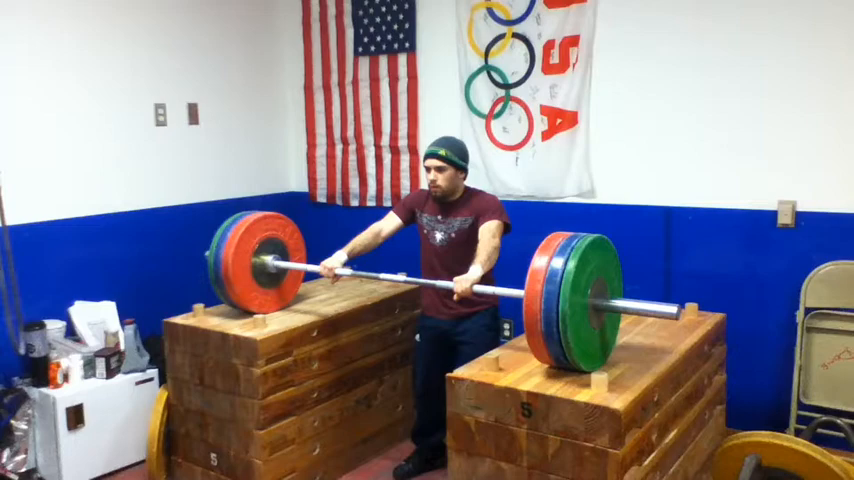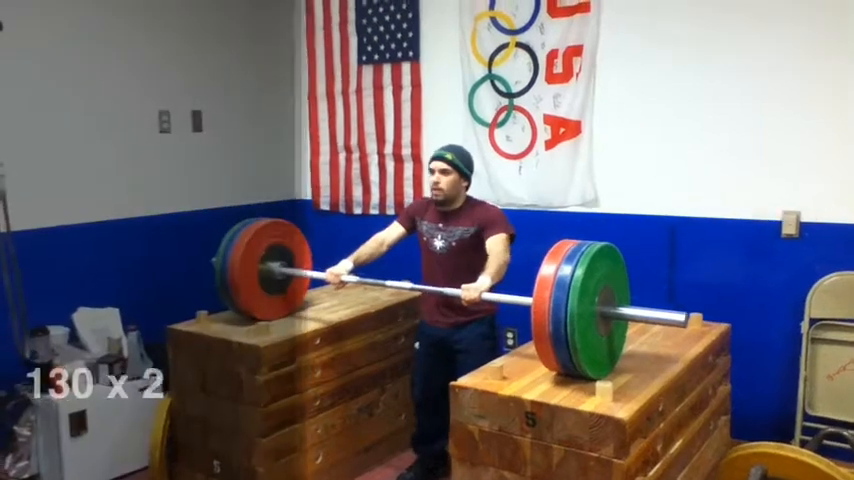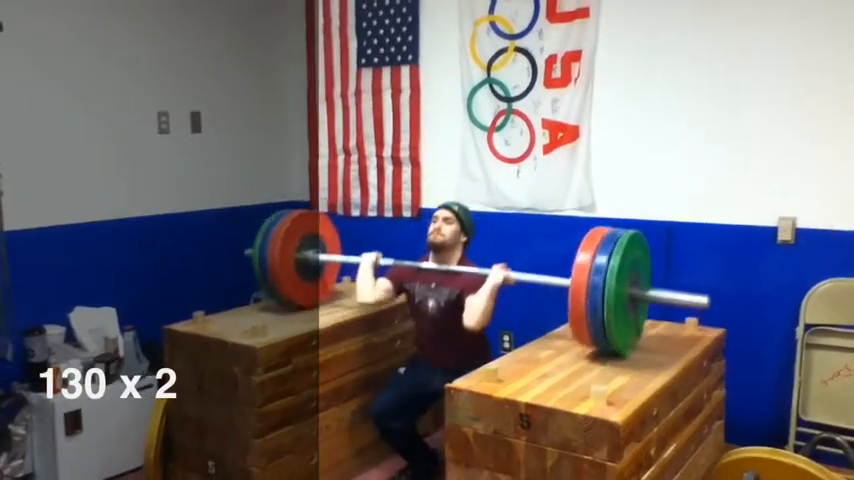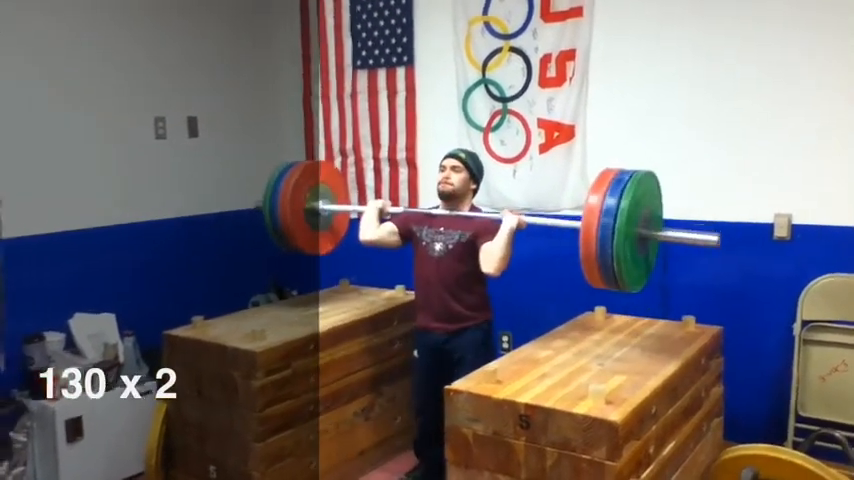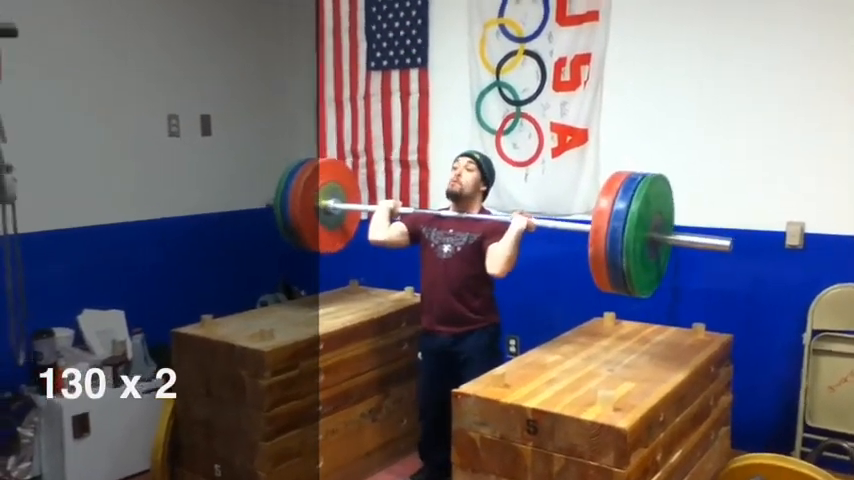
dt=1s
person 1, frame 1
left shoulder: (485, 204)
right shoulder: (418, 201)
left elbow: (490, 240)
right elbow: (380, 229)
left wrist: (474, 274)
right wrist: (342, 255)
left hip: (476, 318)
right hip: (432, 315)
right knee: (427, 388)
right ankle: (429, 450)
person 1, frame 2
left shoulder: (487, 215)
right shoulder: (420, 209)
left elbow: (500, 252)
right elbow: (385, 239)
left wrist: (483, 283)
right wrist: (348, 264)
left hip: (475, 327)
right hip: (432, 324)
right knee: (426, 395)
person 1, frame 3
left shoulder: (472, 278)
right shoulder: (409, 272)
left elbow: (473, 323)
right elbow: (366, 297)
left wrist: (494, 283)
right wrist: (367, 264)
left hip: (467, 369)
right hip: (425, 364)
right knee: (383, 413)
person 1, frame 4
left shoulder: (483, 225)
right shoulder: (416, 220)
left elbow: (492, 266)
right elbow: (369, 236)
left wrist: (509, 227)
right wrist: (374, 209)
left hip: (470, 333)
right hip: (428, 332)
right knee: (427, 406)
person 1, frame 5
left shoulder: (492, 228)
right shoulder: (425, 221)
left elbow: (498, 268)
right elbow: (378, 236)
left wrist: (517, 229)
right wrist: (385, 210)
left hip: (476, 338)
right hip: (433, 335)
right knee: (431, 408)
